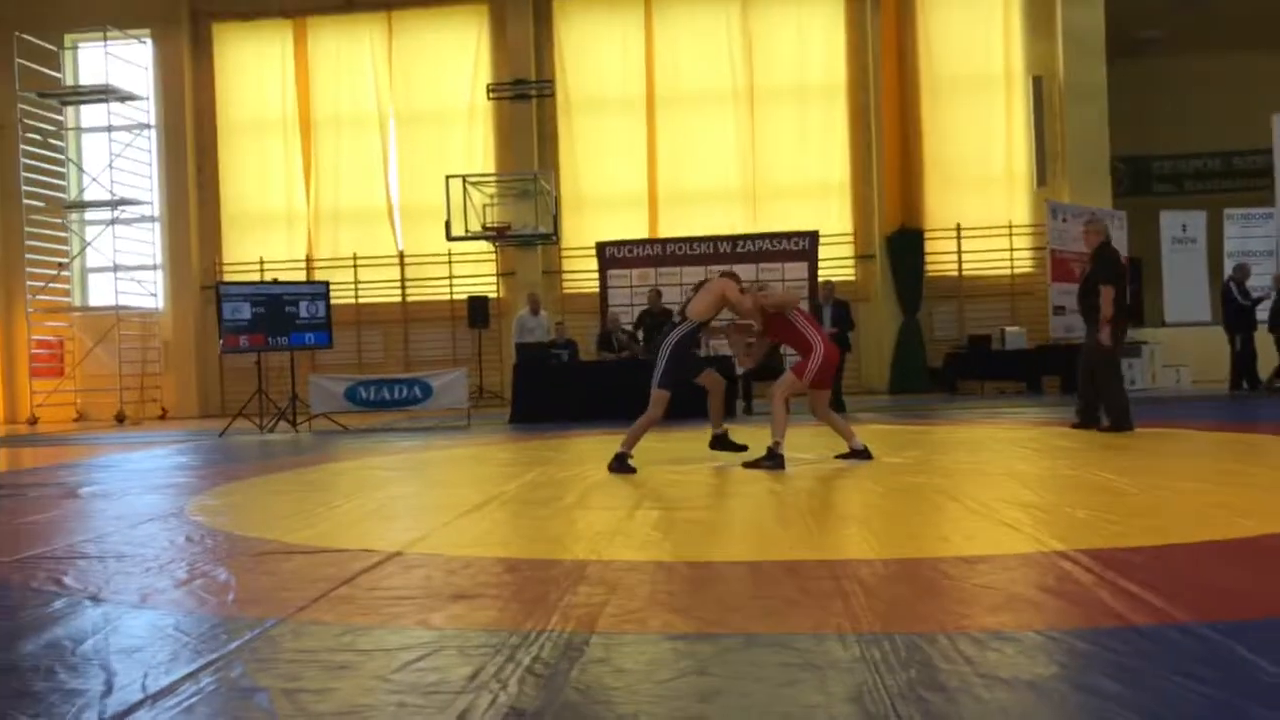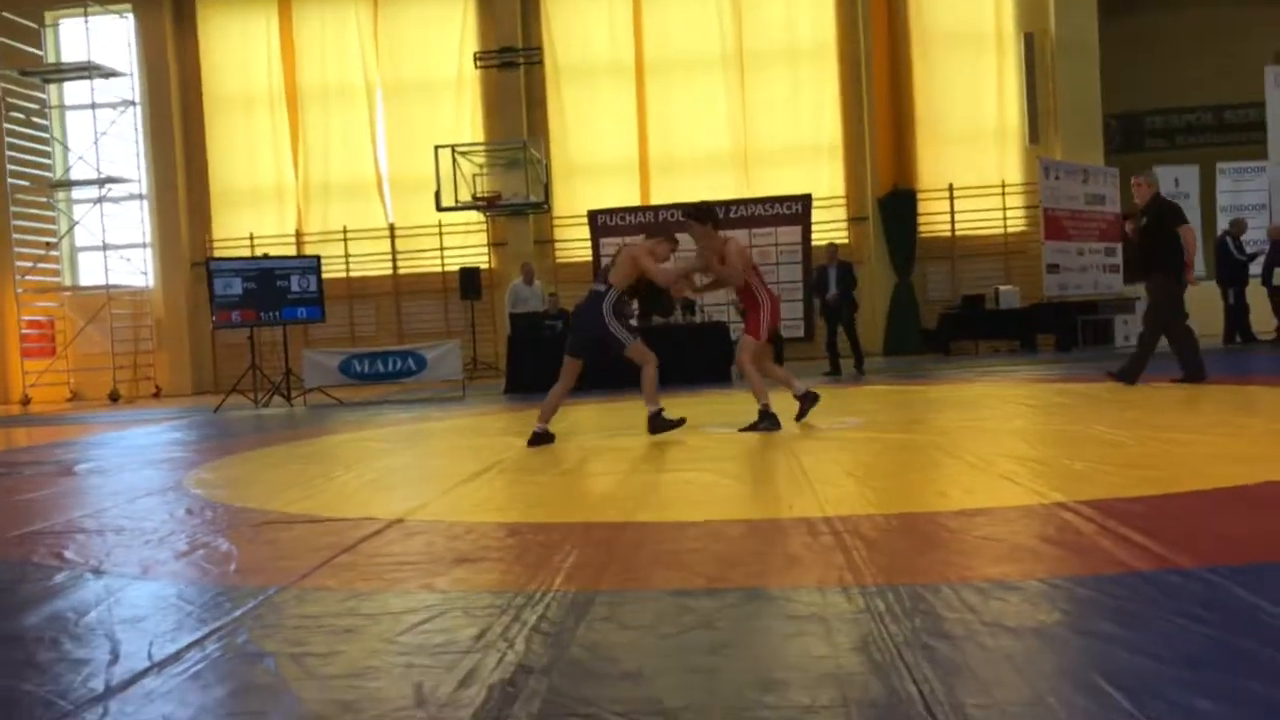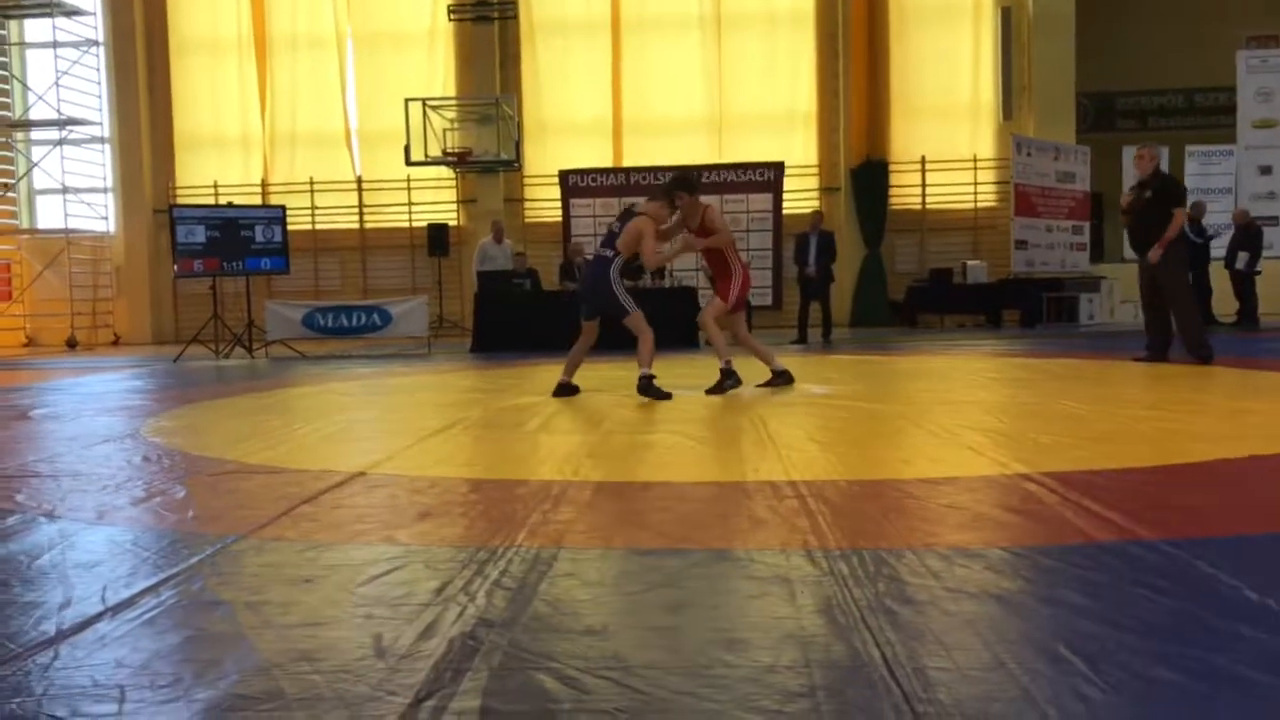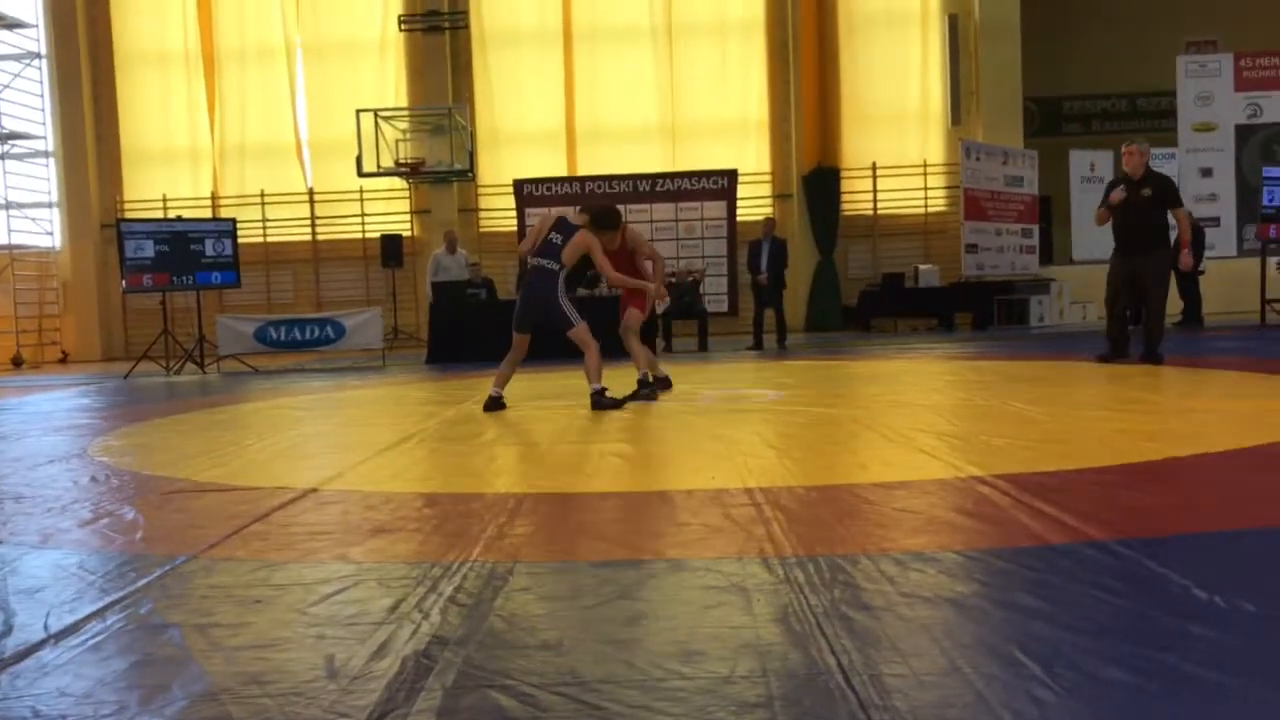
dt=0.7s
person 1, frame 1
left shoulder: (1106, 258)
right shoulder: (1101, 257)
left elbow: (1107, 292)
left wrist: (1105, 326)
left hip: (1106, 324)
right hip: (1100, 324)
left knee: (1107, 372)
right knee: (1087, 369)
left ankle: (1120, 420)
right ankle: (1088, 417)
person 1, frame 2
left shoulder: (1165, 208)
right shoulder: (1144, 213)
left elbow: (1188, 233)
left wrist: (1189, 266)
right wrist: (1132, 234)
left hip: (1168, 276)
right hip: (1157, 277)
left knee: (1153, 324)
right knee: (1174, 326)
left ankle: (1131, 372)
right ankle: (1194, 371)
person 1, frame 3
left shoulder: (1168, 184)
right shoulder: (1135, 190)
left elbow: (1180, 217)
right elbow: (1128, 224)
left wrist: (1160, 246)
right wrist: (1124, 208)
left hip: (1168, 255)
right hip: (1147, 257)
left knee: (1181, 301)
right knee: (1152, 305)
left ankle: (1199, 348)
right ankle: (1157, 350)
person 1, frame 4
left shoulder: (1161, 183)
right shoulder: (1115, 185)
left elbow: (1180, 215)
right elbow: (1099, 221)
left wrist: (1185, 248)
right wrist: (1109, 204)
left hip: (1154, 255)
right hip: (1123, 255)
left knee: (1154, 305)
right knee: (1114, 302)
left ankle: (1151, 351)
right ankle: (1117, 347)
person 2, frame 1
left shoulder: (766, 302)
right shoulder: (765, 330)
left elbow: (794, 300)
right elbow: (748, 362)
left wrist: (761, 297)
left hip: (819, 352)
right hip: (823, 355)
left knee: (777, 393)
right knee: (820, 410)
left ankle: (776, 454)
right ankle: (859, 449)
person 2, frame 2
left shoulder: (731, 247)
right shoulder: (712, 250)
left elbow: (737, 280)
right elbow: (724, 280)
left wrist: (710, 262)
right wrist: (697, 289)
left hip: (764, 306)
right hip: (755, 308)
left knee: (743, 359)
right knee: (761, 363)
left ankle: (768, 416)
right ankle: (804, 394)
person 2, frame 3
left shoulder: (710, 213)
right shoulder: (685, 219)
left elbow: (727, 238)
left wrist: (703, 242)
left hip: (734, 275)
right hip: (723, 277)
left knee: (706, 318)
right knee: (741, 334)
left ankle: (728, 372)
right ankle: (781, 372)
person 2, frame 4
left shoulder: (630, 235)
left elbow: (657, 258)
left wrist: (658, 284)
left hip: (642, 288)
right hip: (627, 290)
left knee: (628, 330)
right knee: (629, 335)
left ankle: (645, 384)
right ankle: (661, 379)
person 3, frame 1
left shoulder: (709, 288)
right shoulder: (727, 283)
right elbow: (745, 308)
left hip: (681, 348)
right hip: (670, 347)
left knee: (717, 384)
right knee: (655, 411)
left ankle: (719, 437)
right ankle: (620, 457)
person 3, frame 2
left shoulder: (633, 253)
right shoulder: (639, 252)
right elbow: (663, 280)
left wrist: (684, 270)
right wrist: (693, 266)
left hip: (583, 314)
right hip: (602, 314)
left knee: (566, 380)
right knee: (649, 361)
left ankle: (539, 432)
right ankle: (654, 417)
person 3, frame 3
left shoulder: (628, 212)
right shoulder: (647, 224)
right elbow: (650, 263)
left hip: (590, 277)
right hip: (608, 280)
left knee: (588, 337)
right knee: (645, 333)
left ankle: (564, 383)
right ankle: (645, 382)
person 3, frame 4
left shoulder: (549, 220)
right shoulder: (588, 239)
left elbow: (522, 251)
right elbow: (612, 277)
right wrist: (646, 286)
left hip: (528, 291)
right hip: (552, 293)
left knee: (517, 351)
right knee: (590, 346)
left ankle: (494, 396)
right ankle: (597, 395)
